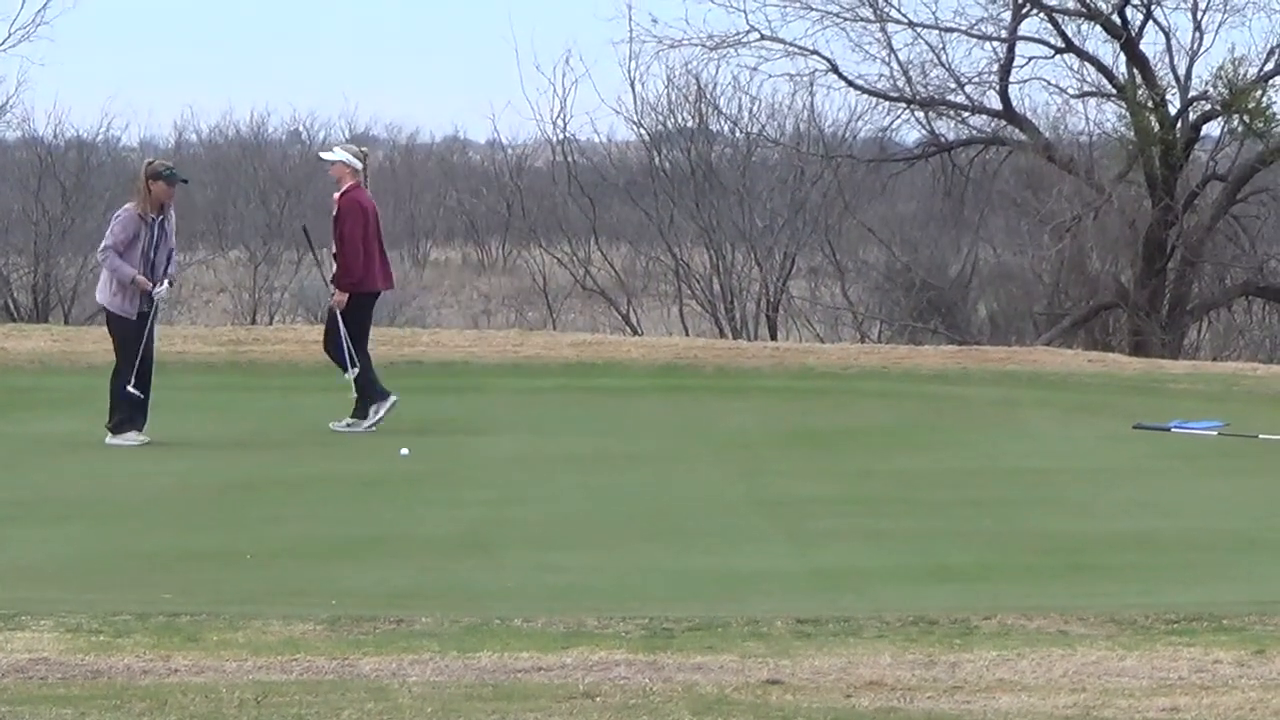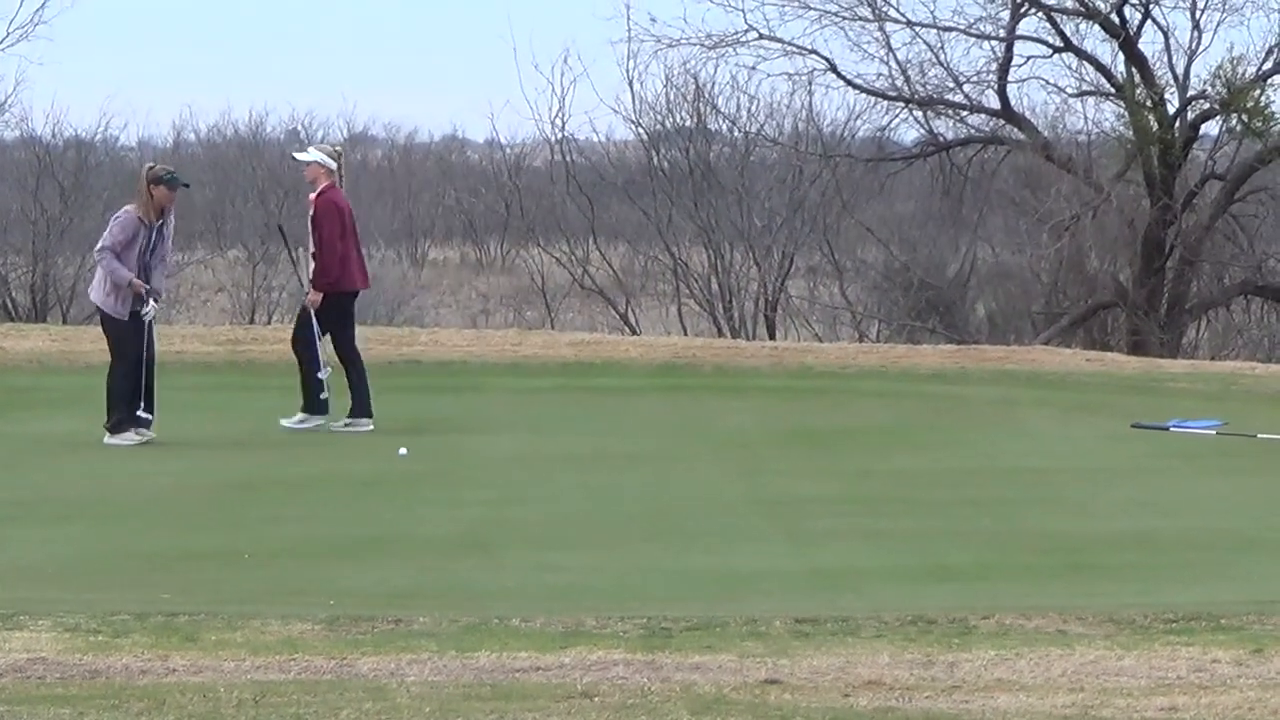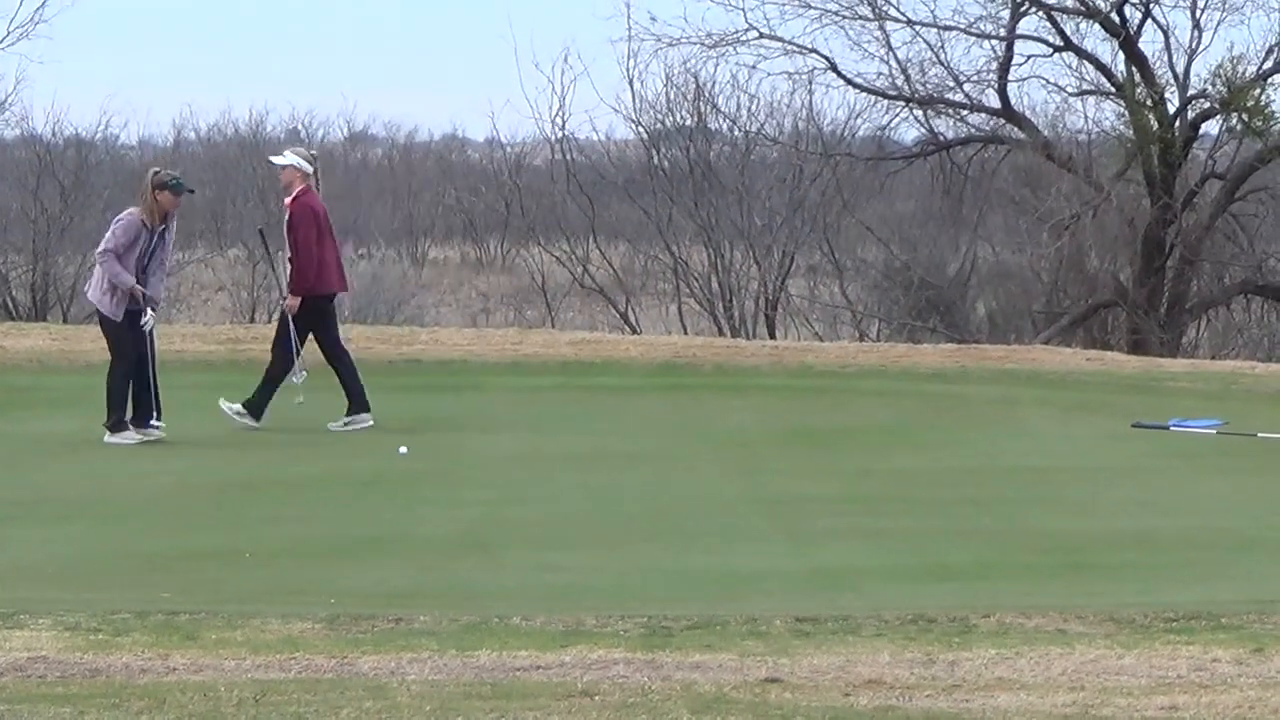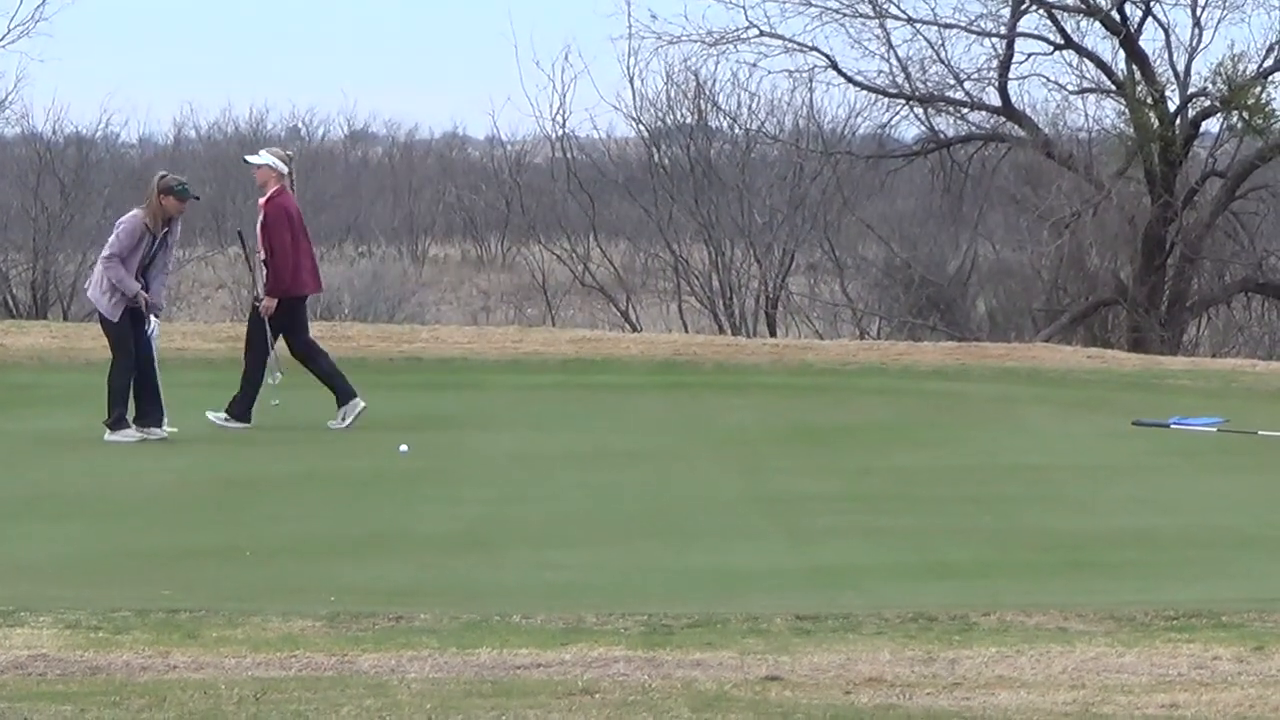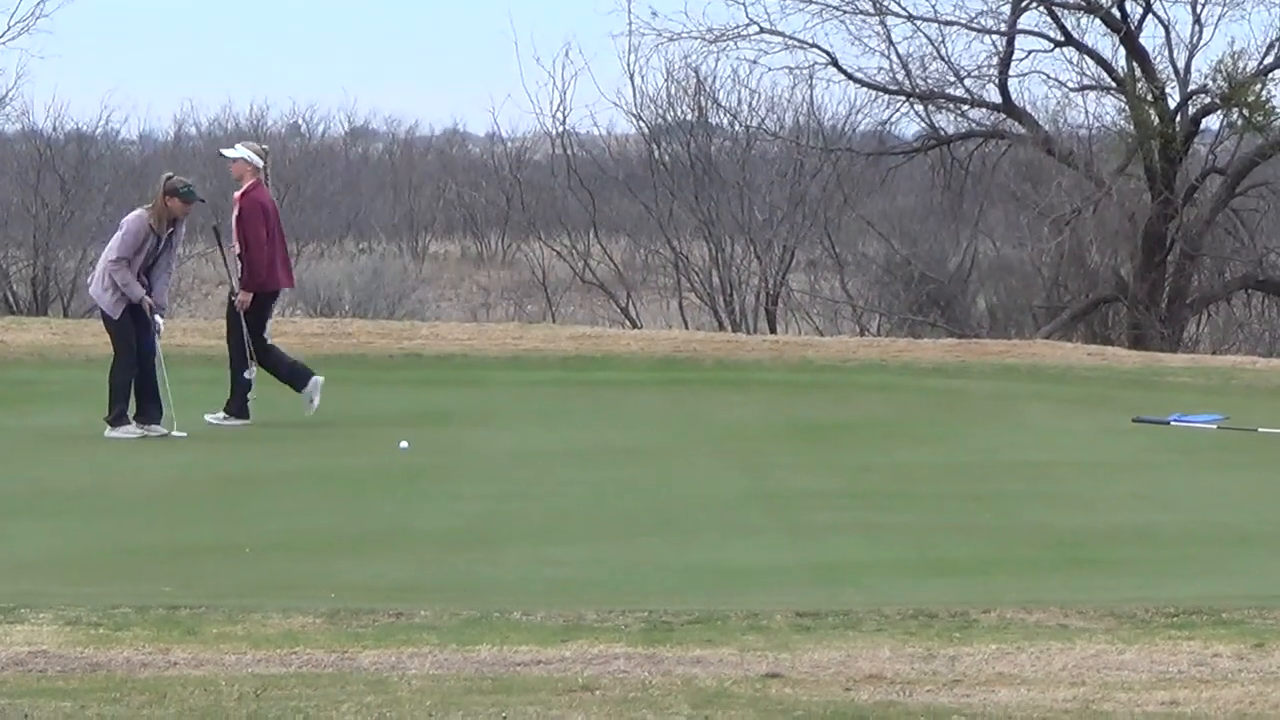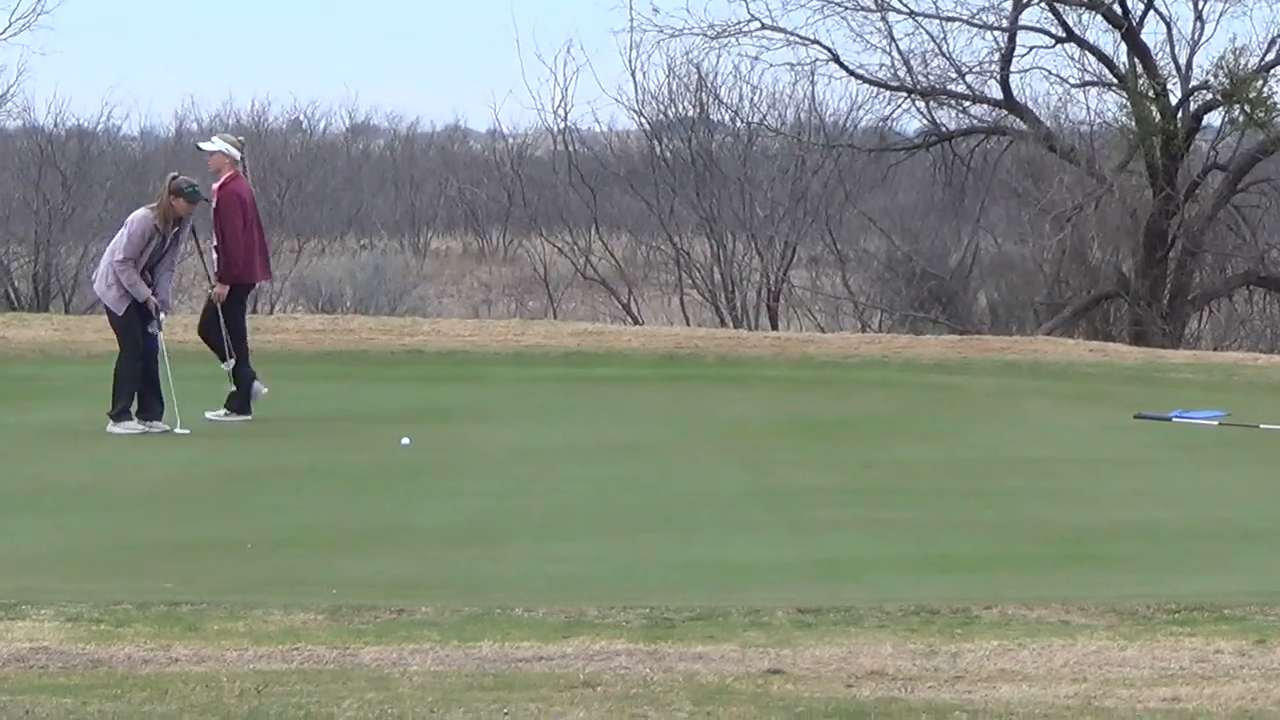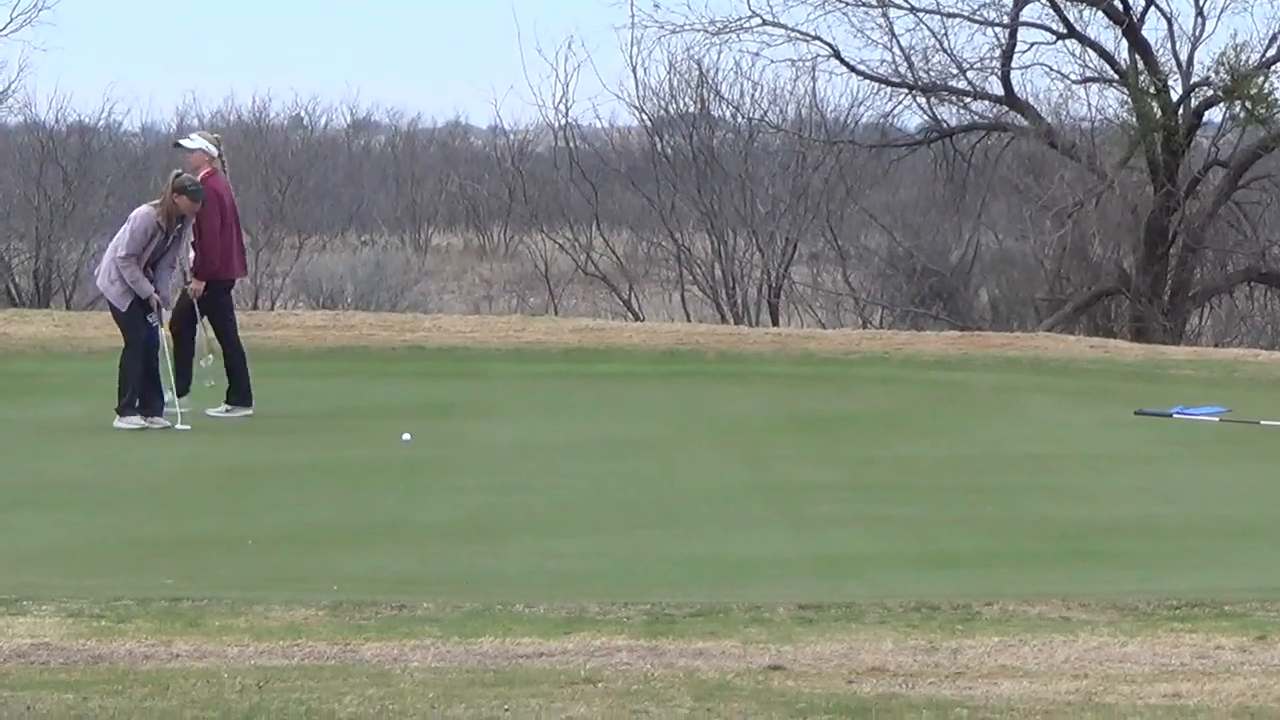
dt=0.1s
person 1, frame 1
left shoulder: (351, 200)
right shoulder: (357, 197)
left elbow: (352, 248)
left wrist: (344, 287)
left hip: (358, 285)
right hip: (366, 283)
left knee: (336, 344)
right knee: (353, 345)
left ankle: (379, 396)
right ankle: (362, 414)
person 1, frame 2
left shoulder: (326, 201)
right shoulder: (331, 198)
left elbow: (328, 248)
left wrist: (318, 286)
right wrist: (320, 284)
left hip: (334, 285)
right hip: (345, 283)
left knee: (305, 342)
right knee: (346, 348)
left ankle: (315, 409)
right ankle: (360, 414)
person 1, frame 3
left shoulder: (302, 204)
right shoulder: (306, 201)
left elbow: (305, 252)
left wrist: (296, 292)
left hip: (311, 289)
right hip: (321, 287)
left knee: (284, 348)
right knee: (332, 348)
left ankle: (253, 410)
right ankle: (359, 410)
person 1, frame 4
left shoulder: (276, 205)
right shoulder: (281, 201)
left elbow: (281, 253)
left wrist: (271, 293)
left hip: (283, 289)
right hip: (295, 287)
left knee: (257, 347)
right knee: (303, 347)
left ankle: (239, 414)
right ankle: (347, 398)
person 1, frame 5
left shoulder: (252, 199)
right shoulder: (257, 196)
left elbow: (256, 248)
left wrist: (247, 287)
left hip: (258, 284)
right hip: (267, 282)
left knee: (240, 344)
right knee: (256, 345)
left ankle: (236, 411)
right ankle: (307, 381)
person 1, frame 6
left shoulder: (229, 191)
right shoulder: (235, 187)
left elbow: (232, 240)
left wrist: (224, 280)
left hip: (235, 276)
right hip: (241, 274)
left knee: (228, 337)
right knee: (210, 330)
left ankle: (239, 406)
right ankle: (248, 384)
person 1, frame 7
left shoulder: (208, 187)
right shoulder: (214, 183)
left elbow: (210, 237)
left wrist: (200, 276)
left hip: (214, 273)
right hip: (218, 270)
left knee: (226, 333)
right knee: (182, 325)
left ankle: (240, 400)
right ankle: (178, 392)
person 2, frame 1
left shoulder: (168, 216)
right shoulder: (129, 215)
left elbow: (167, 255)
right elbow: (105, 253)
left wrist: (164, 280)
right wrist: (133, 276)
left hip: (145, 300)
right hip: (120, 298)
left knee: (144, 360)
right knee: (128, 360)
left ankle: (132, 425)
right ankle: (119, 429)
person 2, frame 2
left shoulder: (167, 220)
right shoulder: (129, 217)
left elbow: (161, 261)
right elbow: (102, 252)
left wrist: (155, 293)
right wrist: (129, 280)
left hip: (139, 300)
right hip: (114, 297)
left knee: (145, 357)
right knee: (124, 359)
left ankle: (138, 421)
right ankle: (116, 429)
person 2, frame 3
left shoulder: (168, 224)
right shoulder: (132, 219)
left elbow: (160, 266)
right elbow: (104, 254)
left wrist: (153, 301)
right wrist: (129, 284)
left hip: (138, 300)
right hip: (112, 297)
left knee: (146, 357)
right knee: (124, 359)
left ankle: (143, 422)
right ankle: (116, 428)
person 2, frame 4
left shoulder: (172, 227)
right shoulder: (134, 221)
left elbow: (160, 269)
right elbow: (109, 259)
left wrist: (154, 306)
right wrist: (134, 291)
left hip: (136, 296)
right hip: (112, 293)
left knee: (146, 356)
right knee: (125, 356)
left ankle: (147, 421)
right ankle: (116, 426)
person 2, frame 5
left shoulder: (177, 227)
right shoulder: (138, 221)
left elbow: (164, 269)
right elbow: (115, 262)
left wrist: (158, 307)
right wrist: (140, 295)
left hip: (141, 295)
right hip: (114, 290)
left knee: (147, 353)
right knee: (126, 353)
left ankle: (147, 418)
right ankle: (117, 422)
person 2, frame 6
left shoulder: (181, 225)
right shoulder: (142, 220)
left elbow: (166, 267)
right elbow: (122, 262)
left wrist: (161, 303)
right wrist: (146, 295)
left hip: (142, 288)
right hip: (117, 285)
left knee: (149, 348)
right knee: (132, 347)
left ankle: (149, 415)
right ankle: (120, 417)
person 2, frame 7
left shoulder: (184, 222)
right shoulder: (145, 217)
left elbow: (168, 264)
right elbow: (125, 258)
left wrist: (162, 299)
right wrist: (148, 292)
left hip: (144, 283)
right hip: (119, 281)
left knee: (151, 344)
right knee: (136, 342)
left ankle: (150, 410)
right ankle: (125, 412)
